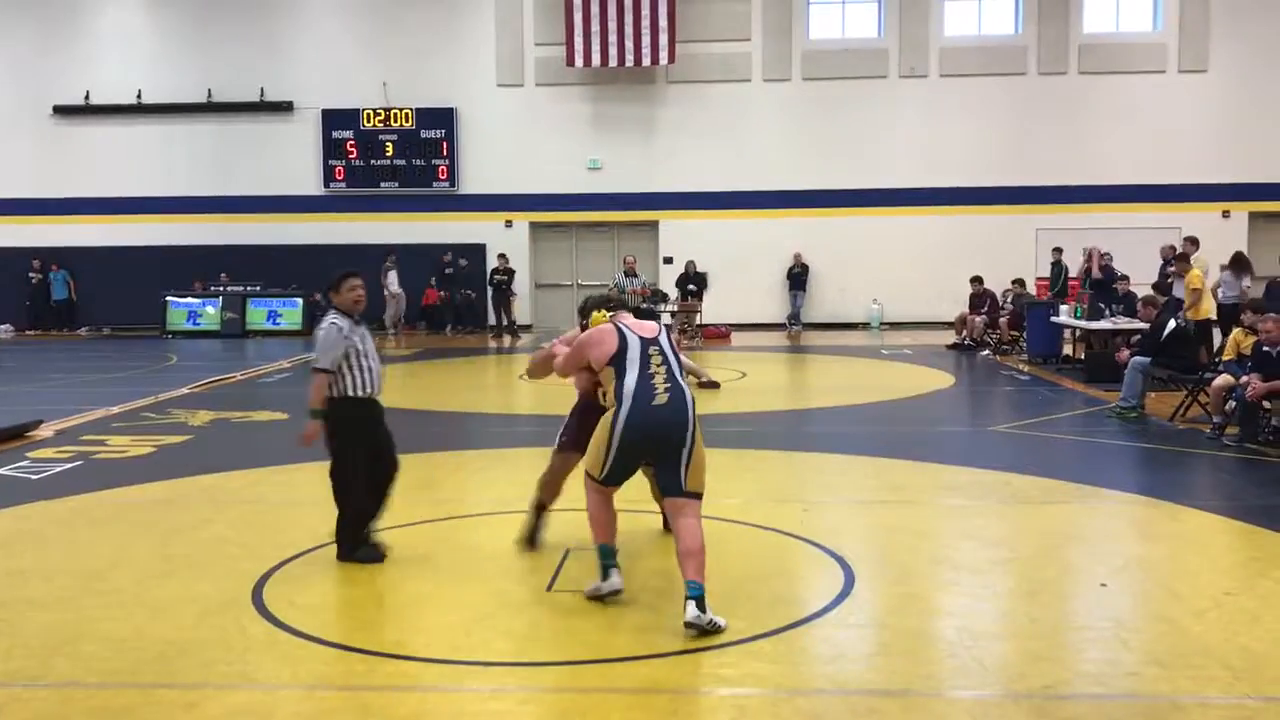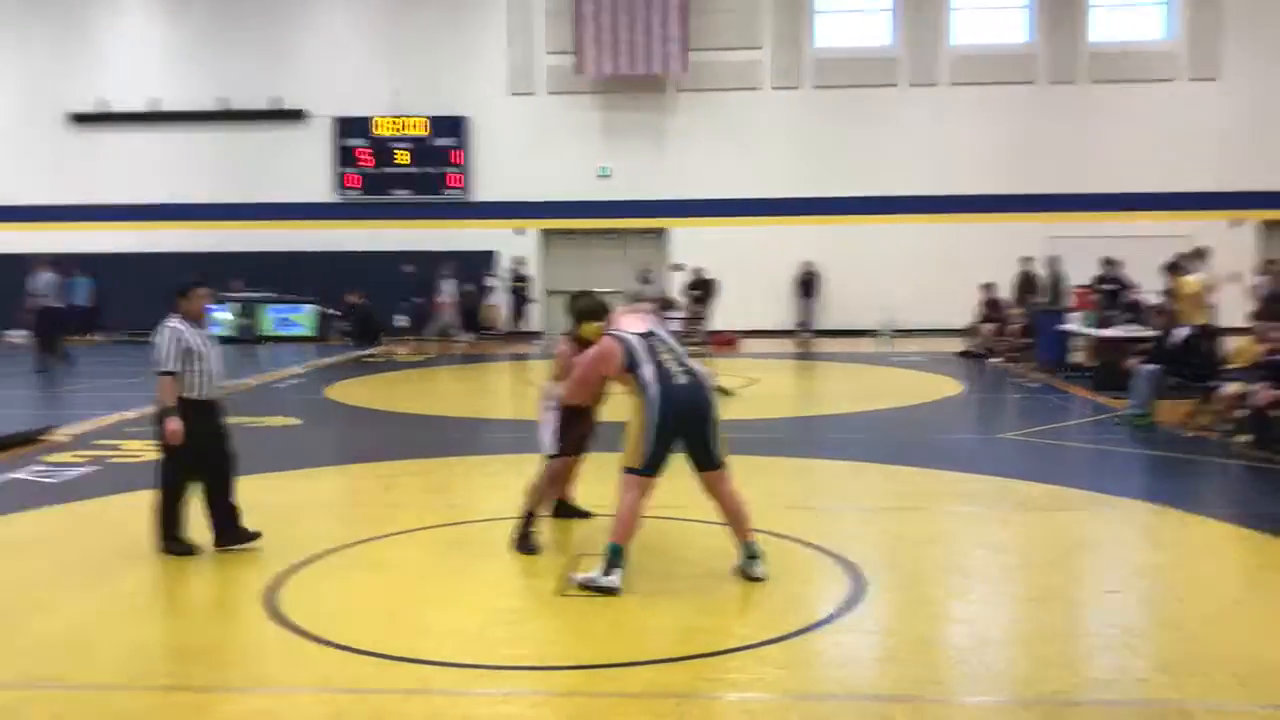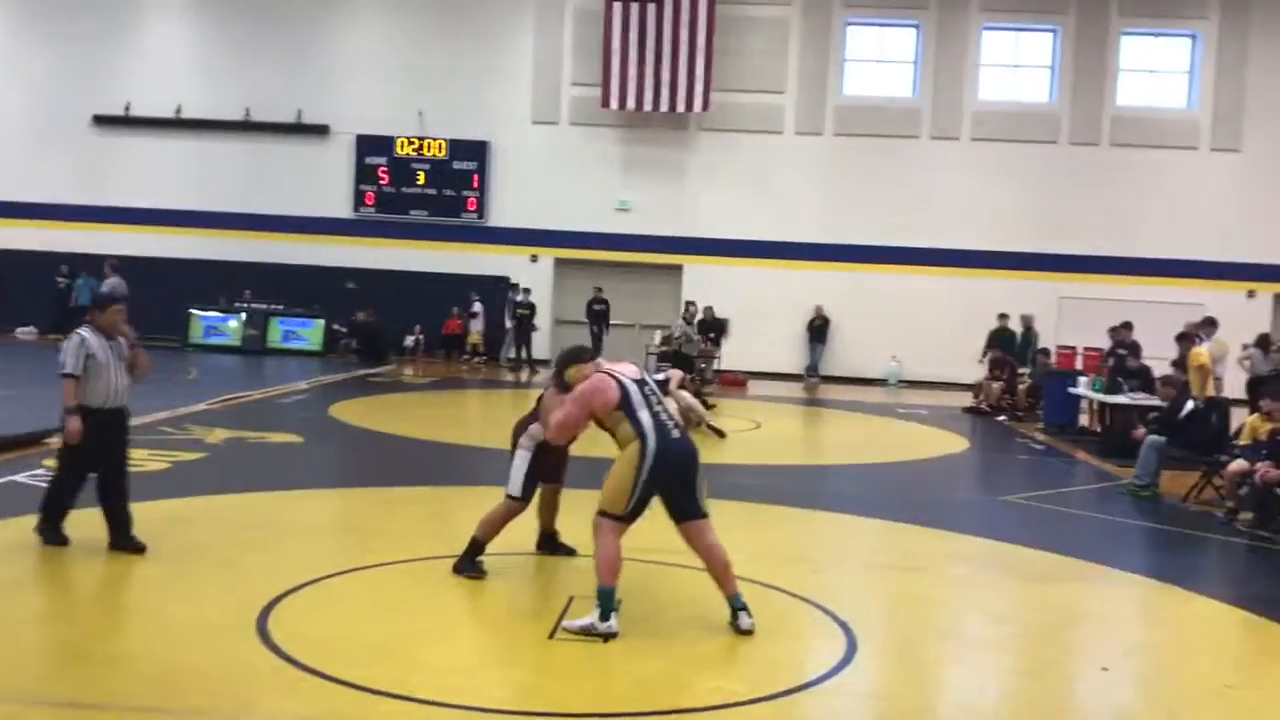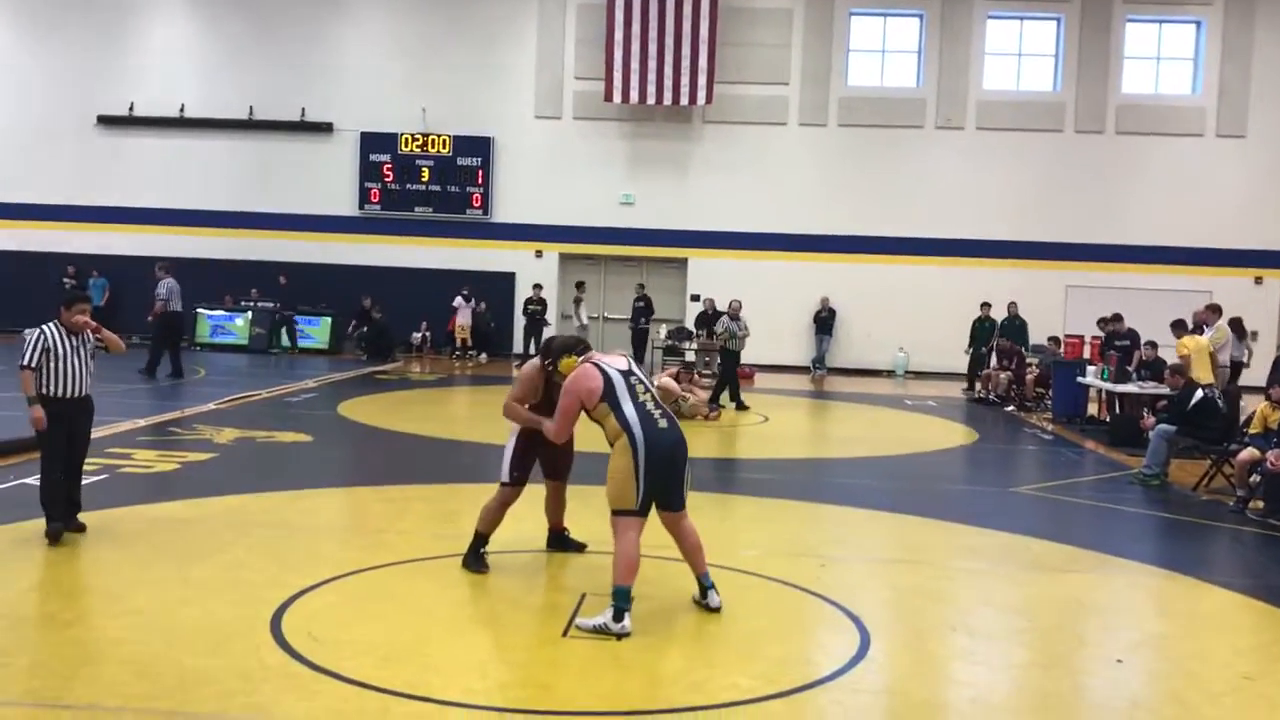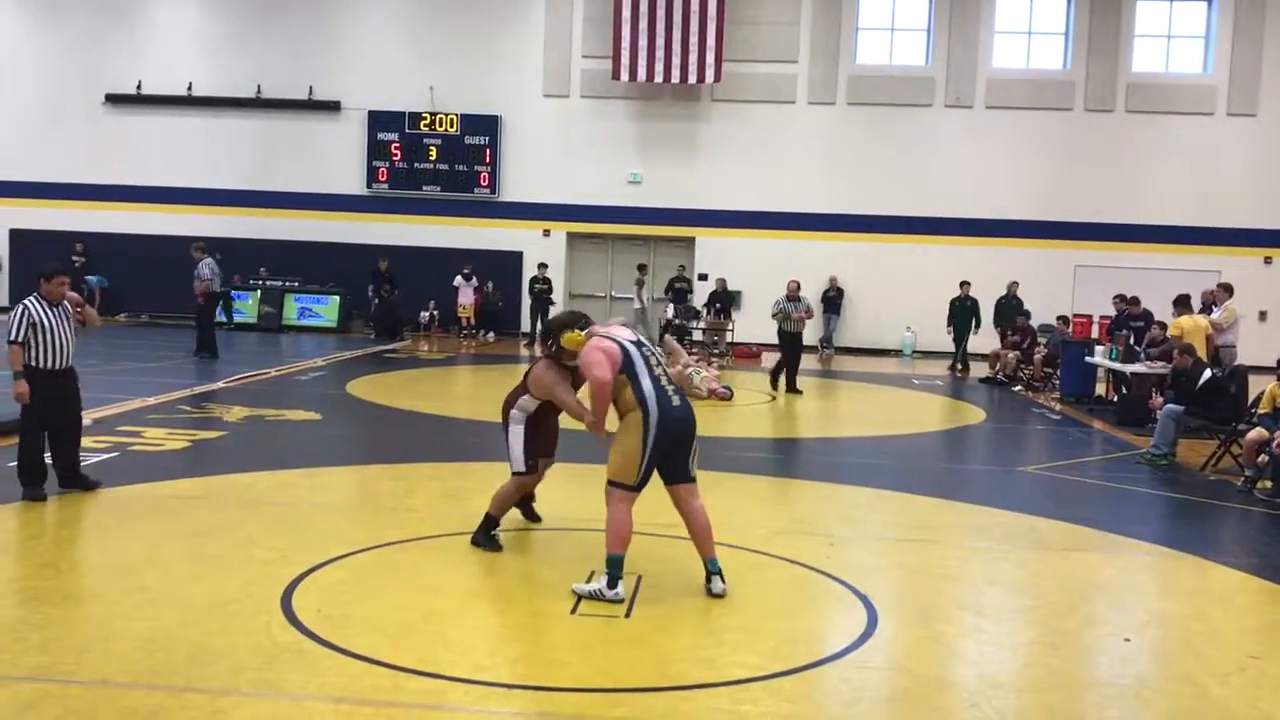
dt=1s
person 1, frame 1
left shoulder: (599, 336)
right shoulder: (660, 331)
left elbow: (562, 366)
left wrist: (561, 350)
left hip: (630, 420)
right hip: (680, 421)
left knee: (597, 487)
right knee: (686, 513)
left ankle: (609, 575)
right ankle: (695, 605)
person 1, frame 2
left shoulder: (602, 351)
right shoulder: (646, 317)
left elbow: (573, 397)
left hip: (659, 403)
right hip: (698, 395)
left knee: (633, 487)
right knee: (719, 482)
left ankle: (610, 571)
right ankle: (752, 560)
person 1, frame 3
left shoulder: (591, 387)
right shoulder: (630, 369)
left elbow: (555, 434)
left wrist: (567, 405)
left hip: (647, 453)
right hip: (682, 449)
left knee: (606, 529)
right knee: (702, 535)
left ankle: (605, 616)
right ankle: (740, 612)
person 1, frame 4
left shoulder: (578, 378)
right shoulder: (623, 360)
left elbow: (558, 434)
left wrist: (549, 425)
left hip: (637, 445)
right hip: (673, 437)
left knee: (626, 528)
right knee: (678, 519)
left ankle: (618, 615)
right ankle: (708, 591)
person 1, frame 5
left shoulder: (593, 348)
right shoulder: (622, 333)
left elbow: (603, 381)
left wrist: (596, 418)
left hip: (648, 421)
right hip: (682, 415)
left knee: (619, 498)
right knee: (689, 500)
left ankle: (612, 583)
right ankle: (714, 576)
person 2, frame 1
left shoulder: (356, 325)
right shoulder: (333, 327)
right elbow: (322, 375)
right wrist: (315, 417)
left hip: (365, 407)
right hip: (344, 411)
left knee: (385, 468)
right knee: (350, 478)
left ankle: (357, 532)
right ankle: (352, 545)
person 2, frame 2
left shoulder: (200, 329)
right shoulder: (173, 331)
right elbow: (167, 376)
right wrist: (171, 417)
left hip: (206, 409)
right hip: (185, 412)
left knee: (221, 467)
right knee: (177, 475)
left ankle: (229, 531)
right ankle: (170, 536)
person 2, frame 3
left shoulder: (120, 340)
right shoulder: (79, 340)
left elbow: (140, 370)
right elbow: (68, 379)
left wrist: (133, 344)
right wrist: (72, 415)
left hip: (115, 416)
right hip: (86, 417)
left knee: (115, 476)
right knee: (72, 474)
left ankle: (120, 534)
right ankle: (49, 524)
person 2, frame 4
left shoulder: (89, 335)
right shoulder: (43, 334)
left elbow: (119, 348)
right elbow: (27, 370)
left wrist: (96, 328)
right wrist: (34, 404)
left hip: (81, 406)
right hip: (51, 407)
left knee: (74, 464)
right knee: (52, 465)
left ankle: (68, 515)
right ankle: (53, 521)
person 2, frame 5
left shoulder: (66, 305)
right shoulder: (26, 309)
left elbow: (94, 323)
right elbow: (15, 346)
left wrist: (80, 304)
right wrist: (19, 379)
left hip: (65, 376)
right hip: (38, 378)
left knee: (70, 428)
right knee: (33, 433)
left ankle: (71, 477)
right ankle: (32, 484)
person 3, frame 1
right shoulder: (576, 340)
right elbow: (533, 371)
right wrist: (551, 353)
right hip: (590, 409)
left knee: (653, 465)
right knee: (561, 464)
right ankle: (538, 515)
person 3, frame 2
left shoulder: (601, 338)
right shoulder: (567, 350)
left hip: (584, 407)
right hip: (562, 408)
left knee: (572, 459)
right knee: (554, 466)
left ankle: (561, 503)
right ankle: (524, 529)
person 3, frame 3
right shoulder: (557, 400)
left hip: (550, 443)
right hip: (531, 442)
left knee: (553, 488)
right knee: (513, 506)
left ankle: (547, 539)
right ankle: (467, 558)
person 3, frame 4
left shoulder: (586, 370)
right shoulder: (535, 371)
right elbow: (509, 408)
right wrist: (543, 422)
left hip: (560, 433)
right hip: (527, 432)
left knee: (557, 486)
right knee: (508, 494)
left ankle: (557, 536)
right ankle: (474, 551)
person 3, frame 5
left shoulder: (571, 354)
right shoulder: (550, 373)
right elbow: (570, 405)
right wrist: (590, 418)
left hip: (544, 414)
right hip: (522, 417)
left knee: (544, 463)
right knee: (523, 478)
left ankle: (524, 499)
right ankle: (484, 531)
